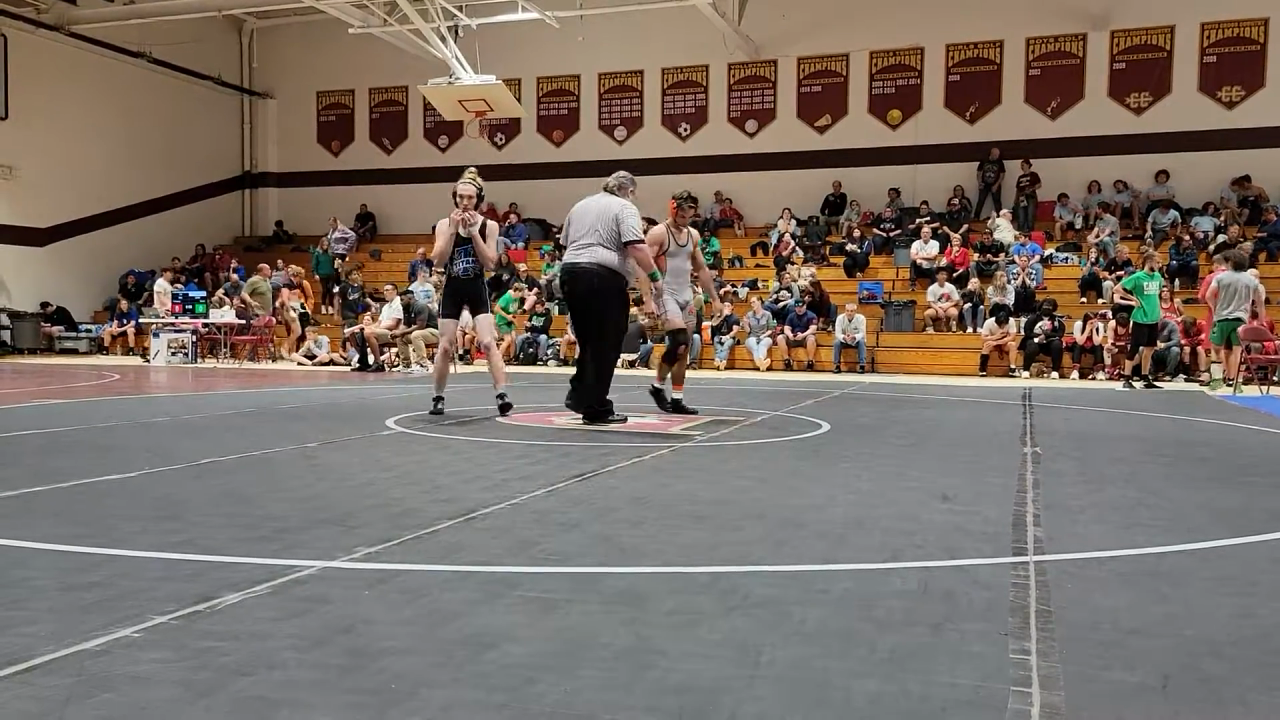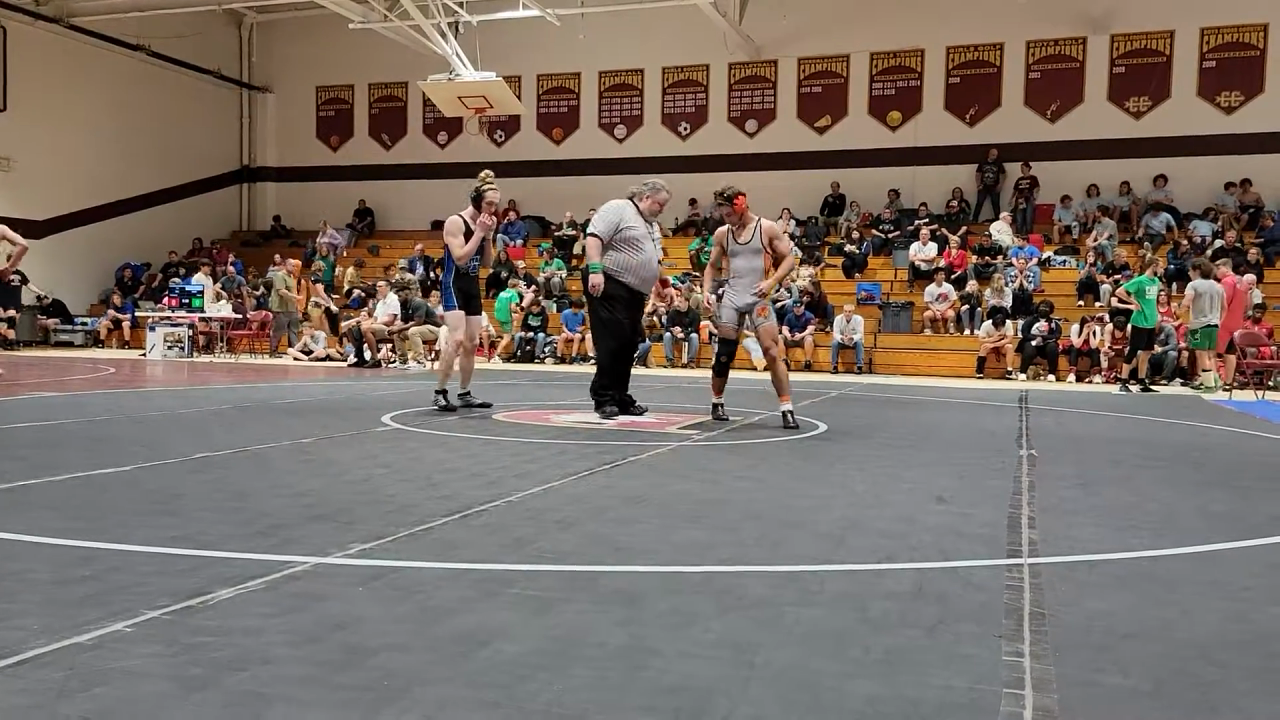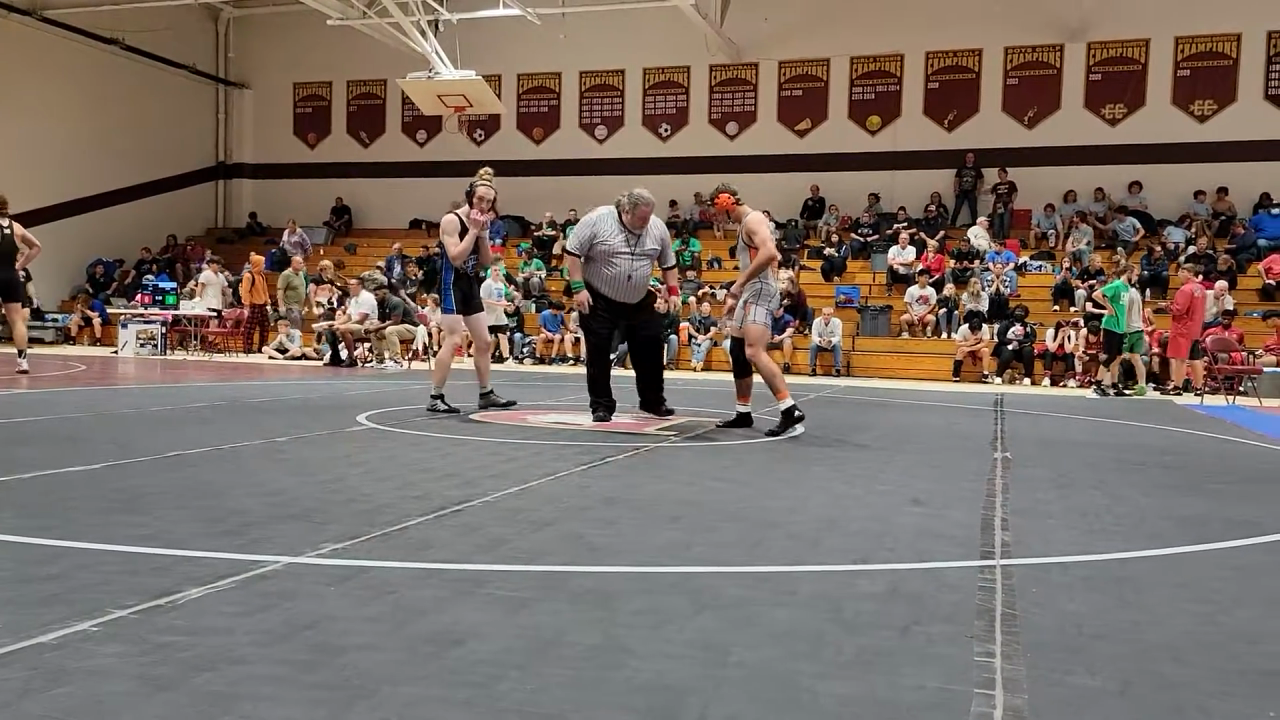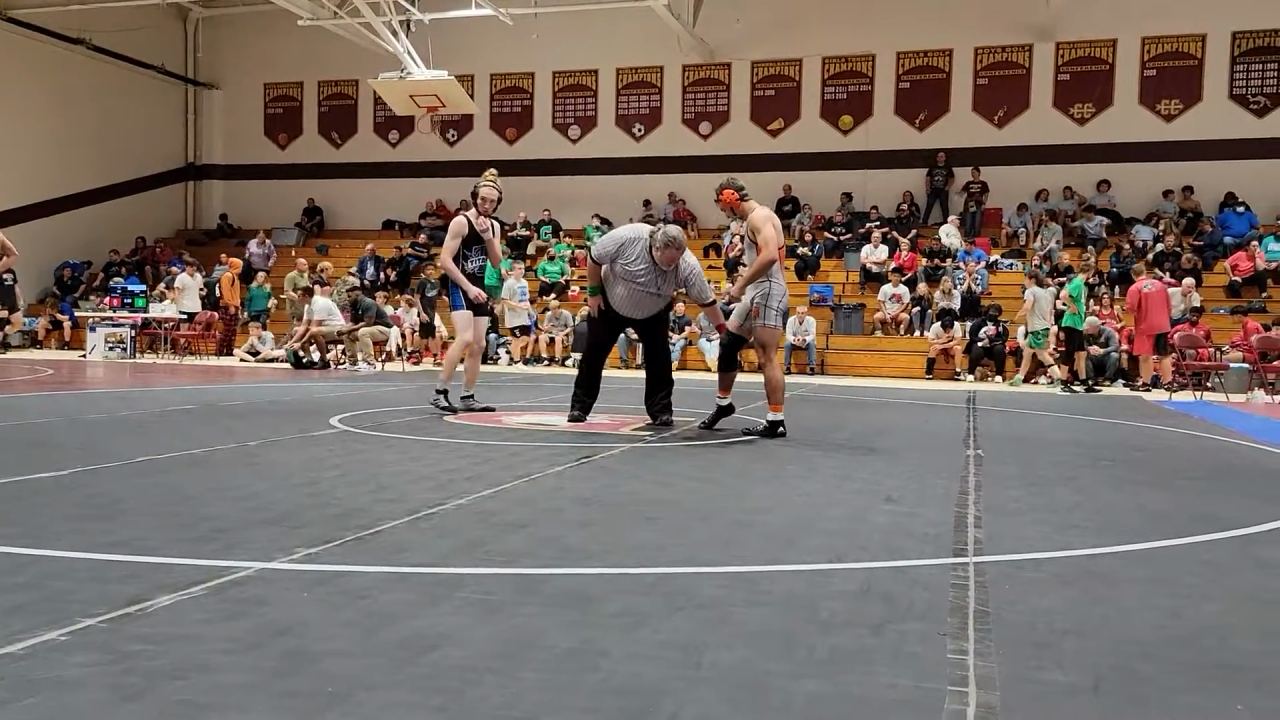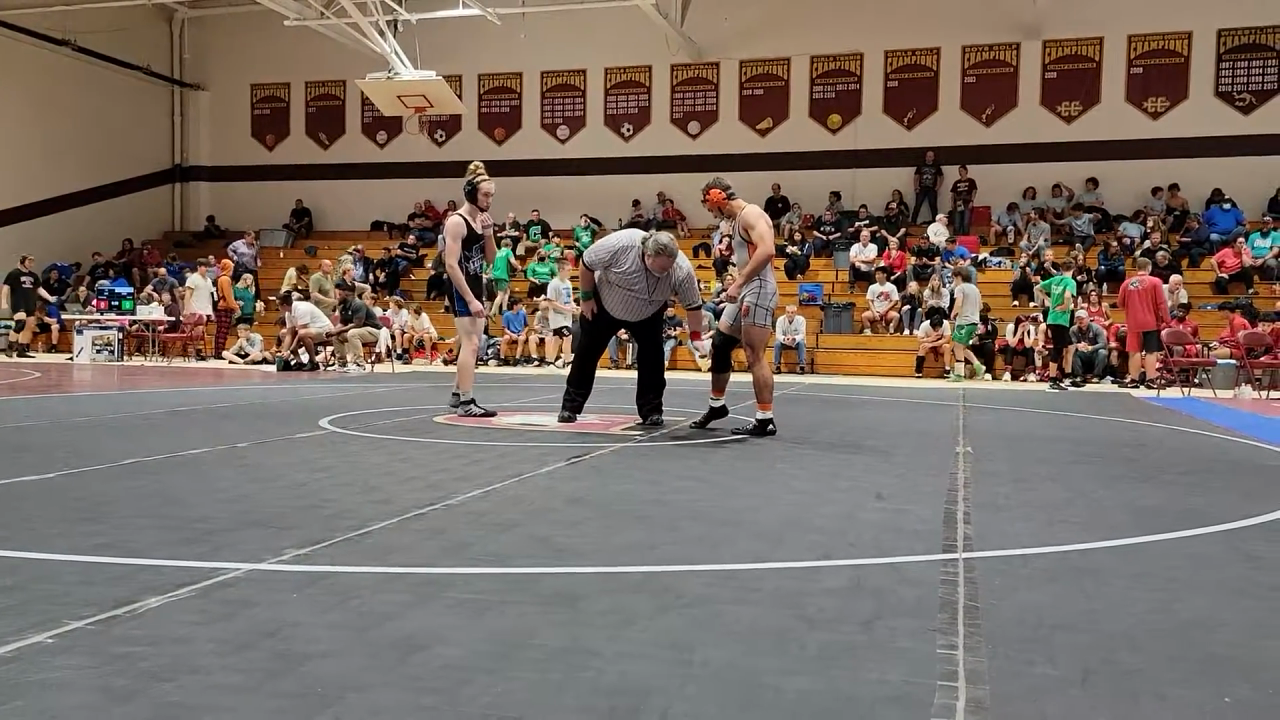
dt=0.7s
person 1, frame 1
left shoulder: (693, 235)
right shoulder: (658, 233)
left elbow: (701, 268)
left wrist: (714, 298)
right wrist: (648, 300)
left hip: (687, 295)
right hip: (666, 295)
left knee: (683, 347)
right knee: (679, 344)
left ankle: (674, 397)
right ankle: (658, 386)
person 1, frame 2
left shoulder: (768, 228)
right shoulder: (721, 234)
left elbow: (788, 258)
right elbow: (712, 266)
left wrist: (771, 282)
right wrist: (706, 290)
left hip: (758, 297)
right hip: (731, 298)
left knee: (772, 352)
right knee: (724, 354)
left ankle: (787, 410)
right ankle: (717, 403)
person 1, frame 3
left shoulder: (753, 220)
right shoulder: (744, 225)
left elbow: (769, 254)
left wrist: (739, 282)
right wrist: (736, 297)
left hip: (761, 293)
right hip: (751, 294)
left knee: (754, 353)
right knee: (737, 351)
left ankle: (790, 410)
right ankle: (743, 413)
person 1, frame 4
left shoulder: (759, 216)
right shoulder: (754, 219)
left elbow: (770, 256)
left wrist: (740, 283)
left hip: (768, 291)
right hip: (757, 292)
left knee: (766, 358)
right knee: (727, 344)
left ankle: (776, 422)
right ankle: (723, 404)
person 1, frame 5
left shoulder: (751, 214)
right shoulder: (738, 220)
left elbow: (766, 250)
left wrist: (738, 283)
left hip: (758, 290)
right hip: (745, 291)
left knee: (754, 357)
right knee: (720, 345)
left ankle: (765, 420)
right ankle: (717, 405)
person 2, frame 1
left shoulder: (489, 226)
right shoulder: (444, 224)
left elbow: (489, 263)
right elbow: (437, 261)
left wrist: (474, 232)
right wrist: (454, 229)
left hip: (477, 289)
right hip: (452, 289)
left knee: (487, 342)
right knee: (446, 346)
left ankle: (502, 396)
right ankle: (438, 398)
person 2, frame 2
left shoulder: (485, 224)
right shoulder: (455, 222)
left elbow: (487, 263)
right elbow: (460, 257)
left wrist: (489, 235)
right wrist: (479, 232)
left hip: (473, 286)
right hip: (454, 285)
left knee: (472, 343)
right knee: (457, 339)
left ankle: (464, 394)
right ankle: (440, 392)
person 2, frame 3
left shoulder: (483, 223)
right shoulder: (451, 220)
left elbow: (486, 262)
right elbow: (456, 258)
left wrist: (483, 233)
right wrist: (473, 231)
left hip: (472, 286)
right hip: (453, 285)
left knee: (484, 342)
right knee: (453, 341)
left ankle: (486, 394)
right ankle: (435, 398)
person 2, frame 4
left shoulder: (493, 226)
right shoulder: (460, 222)
left elbow: (497, 262)
right elbow: (445, 261)
left wrist: (488, 237)
right wrist: (468, 287)
left hip: (479, 289)
right hip: (460, 287)
left knee: (478, 345)
right knee: (465, 339)
left ankle: (467, 397)
right ankle: (440, 391)
person 2, frame 5
left shoulder: (482, 220)
right shoulder: (456, 222)
left elbow: (490, 259)
right elbow: (451, 265)
left wrist: (489, 234)
right wrist: (470, 299)
left hip: (476, 286)
right hip: (462, 288)
left knee: (471, 344)
right knee: (470, 343)
left ankle: (458, 394)
right ankle: (466, 403)
person 3, frame 1
left shoulder: (581, 206)
right shoulder: (624, 208)
left elbow: (565, 244)
right elbow: (637, 247)
right wrist: (654, 277)
left hip: (571, 276)
right hip: (603, 280)
left knee: (589, 341)
right knee: (605, 344)
left ankle: (579, 395)
right ankle: (596, 408)
person 3, frame 2
left shoulder: (650, 223)
right shoulder: (616, 209)
left elbow: (652, 258)
right elbow: (593, 238)
left wrist: (664, 285)
right wrist: (595, 271)
left hip: (633, 291)
right hip: (608, 286)
left knee: (629, 344)
right knee: (611, 341)
left ankle: (620, 398)
right ankle: (603, 398)
person 3, frame 3
left shoulder: (658, 227)
right shoulder: (596, 220)
left elbow: (668, 264)
right elbow: (572, 253)
left wrist: (672, 292)
right wrist: (578, 288)
left hip: (638, 302)
right hip: (598, 300)
left knee: (651, 347)
right knee: (599, 353)
left ankle: (653, 400)
right ankle: (601, 406)
person 3, frame 4
left shoulder: (688, 264)
right shoulder: (627, 238)
left elbow: (706, 299)
right elbow: (594, 259)
left wrist: (722, 329)
right wrist: (594, 292)
right hip: (609, 306)
left knee: (659, 357)
right knee: (594, 353)
left ankle: (661, 411)
right ankle: (579, 407)
person 3, frame 5
left shoulder: (682, 269)
right shoulder: (619, 244)
left elbow: (694, 306)
right elbow: (586, 264)
left wrist: (697, 337)
right wrist: (586, 297)
right hip: (603, 306)
left knee: (652, 356)
right knee: (587, 353)
left ankle: (651, 412)
right ankle: (570, 407)
